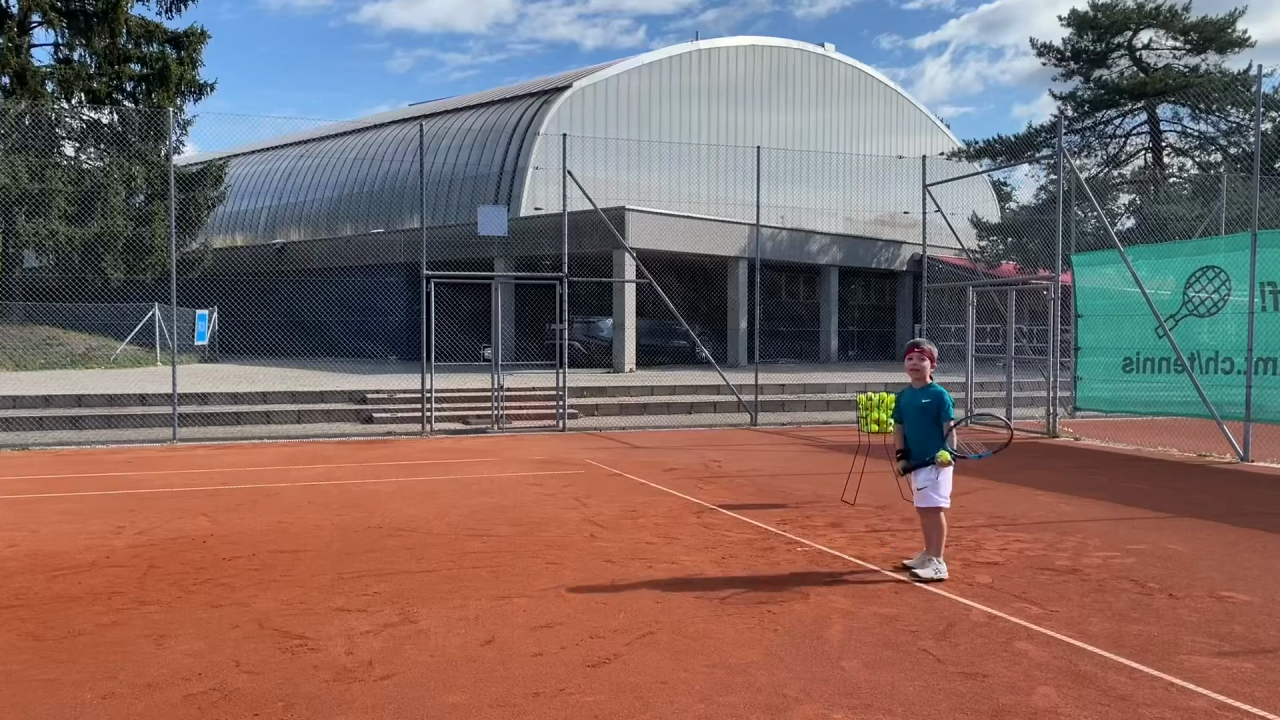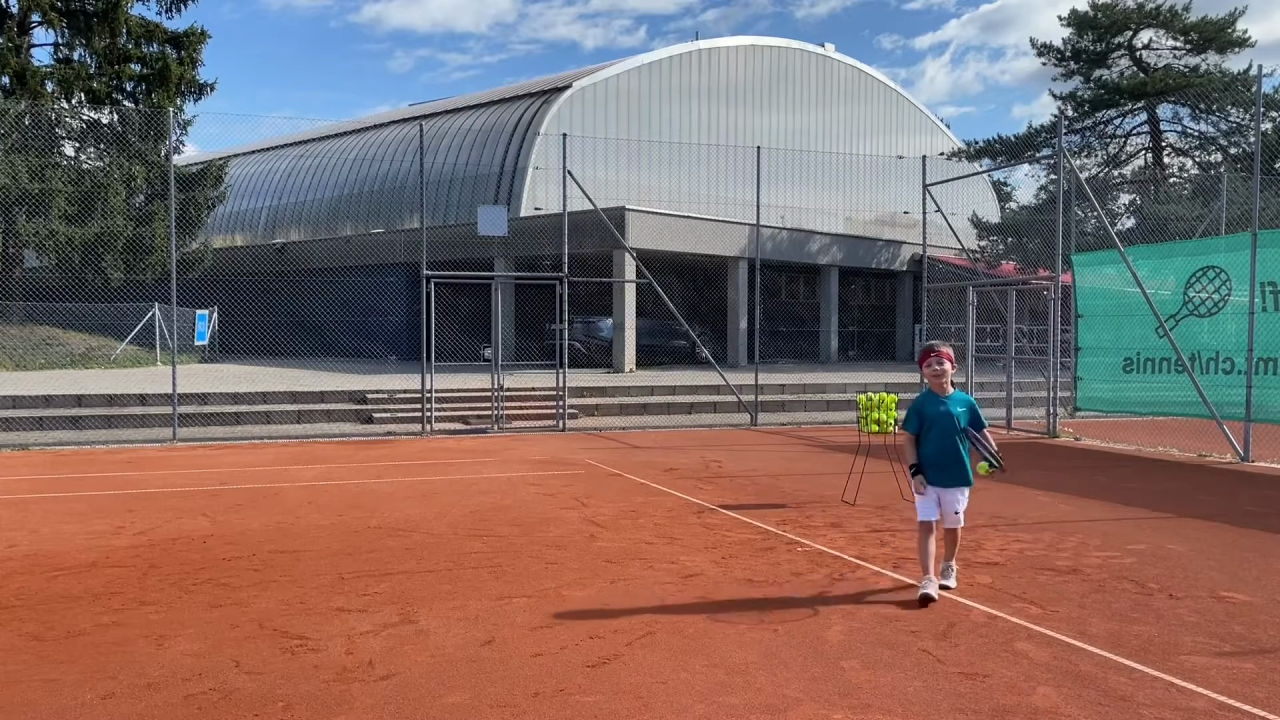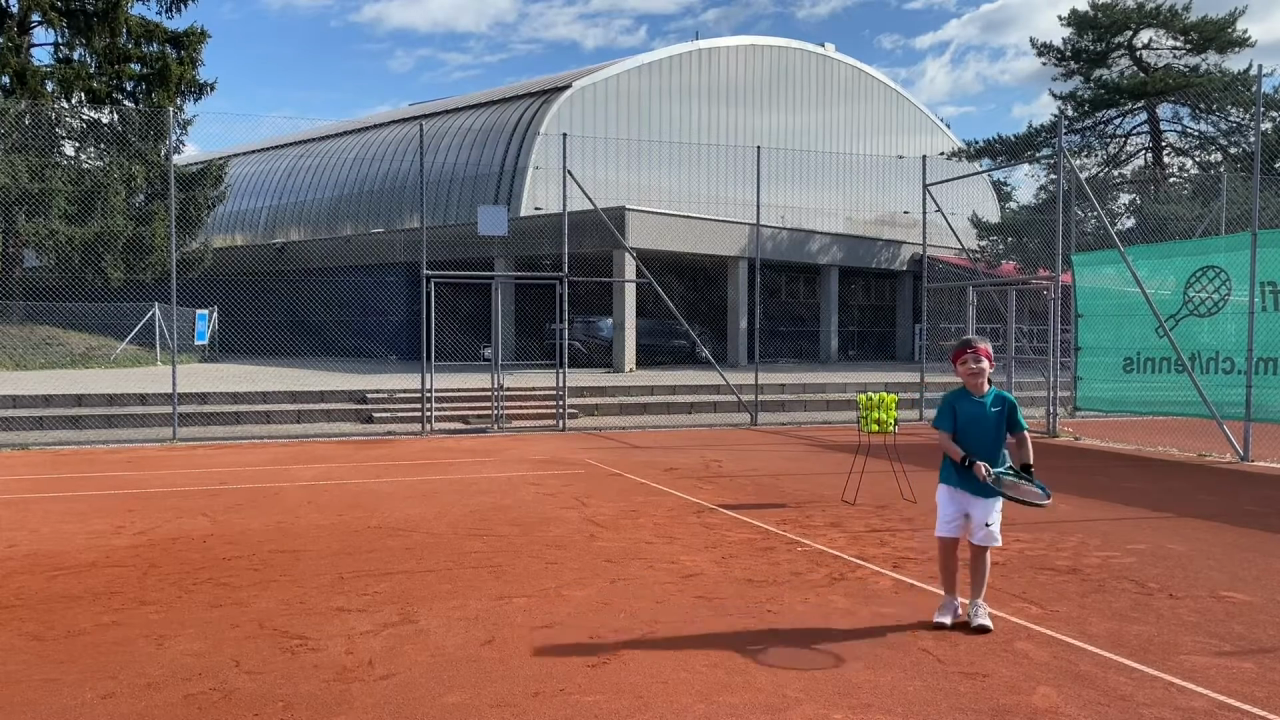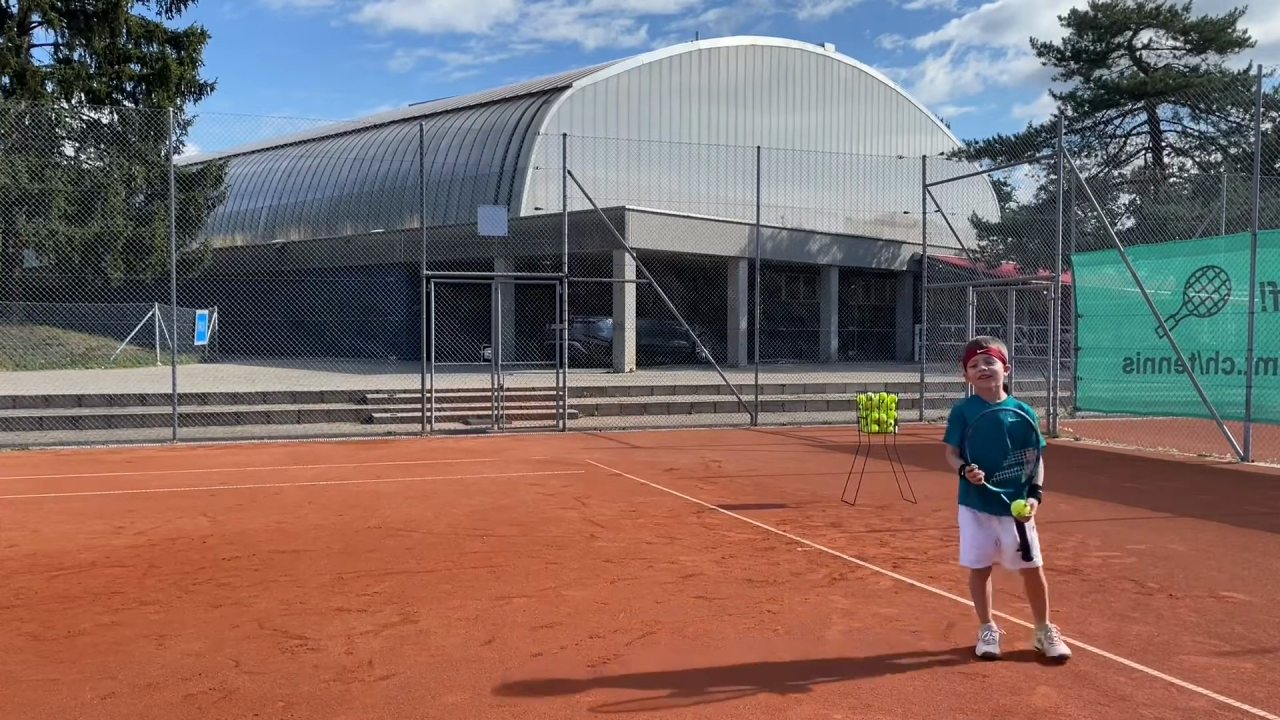
dt=1s
person 1, frame 1
left shoulder: (940, 395)
right shoulder: (903, 396)
left elbow: (949, 428)
right elbow: (899, 429)
right wrist: (901, 457)
left hip: (937, 462)
right hip: (916, 462)
left knee: (935, 508)
right knee: (923, 508)
left ankle: (937, 562)
right ankle: (931, 555)
person 1, frame 2
left shoulder: (967, 402)
right shoulder: (920, 404)
left elbow: (982, 433)
right elbow: (910, 440)
right wrist: (915, 471)
left hip: (957, 478)
right hip: (927, 477)
left knee: (953, 526)
right knee: (926, 526)
left ankle: (949, 566)
right ankle: (928, 580)
person 1, frame 3
left shoulder: (1005, 401)
right shoulder: (952, 400)
left elbow: (1021, 437)
right elbow: (945, 440)
left wrist: (1026, 469)
right wrist: (970, 463)
left hip: (989, 489)
right hip: (954, 483)
left knee: (981, 547)
right knee: (947, 542)
left ankle: (977, 605)
right ankle: (950, 602)
person 1, frame 4
left shoulder: (1023, 412)
right shoulder: (962, 411)
right elbow: (952, 455)
left wrist: (1034, 493)
right wrist: (965, 471)
left hip: (1015, 505)
right hip: (976, 505)
left knee: (1032, 568)
right knee: (980, 569)
left ankle: (1045, 631)
right ankle: (988, 629)
